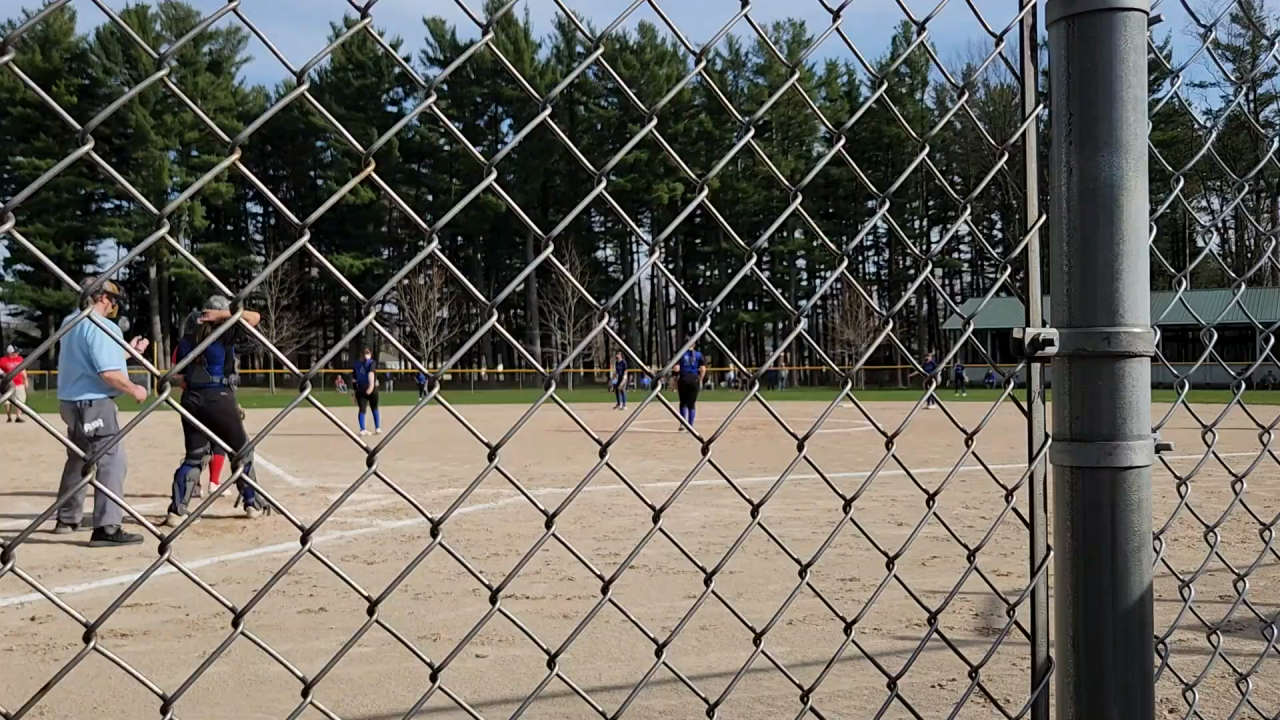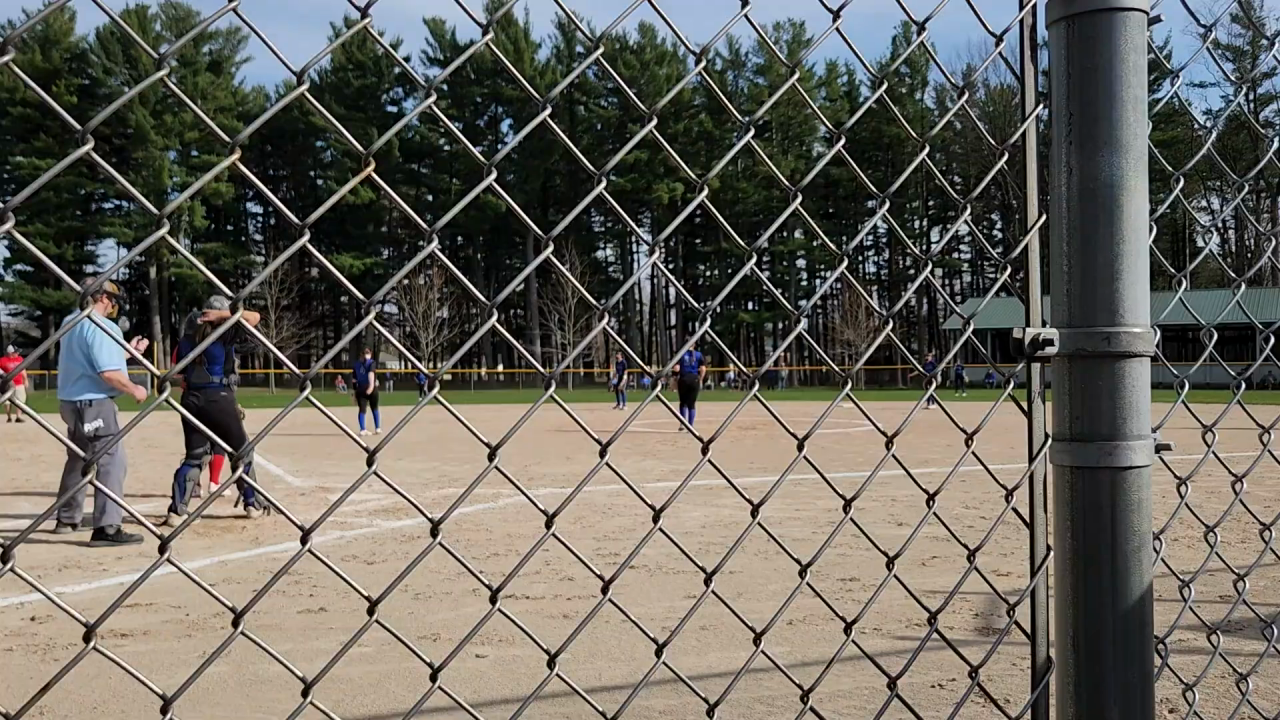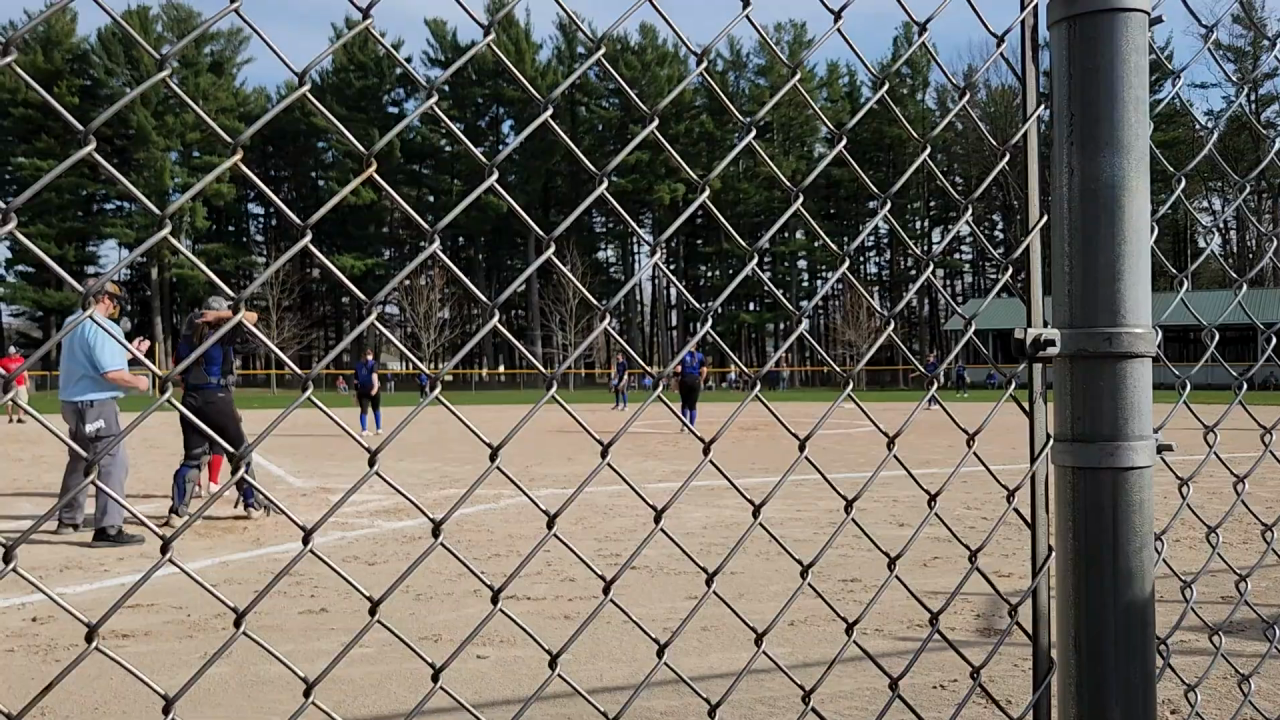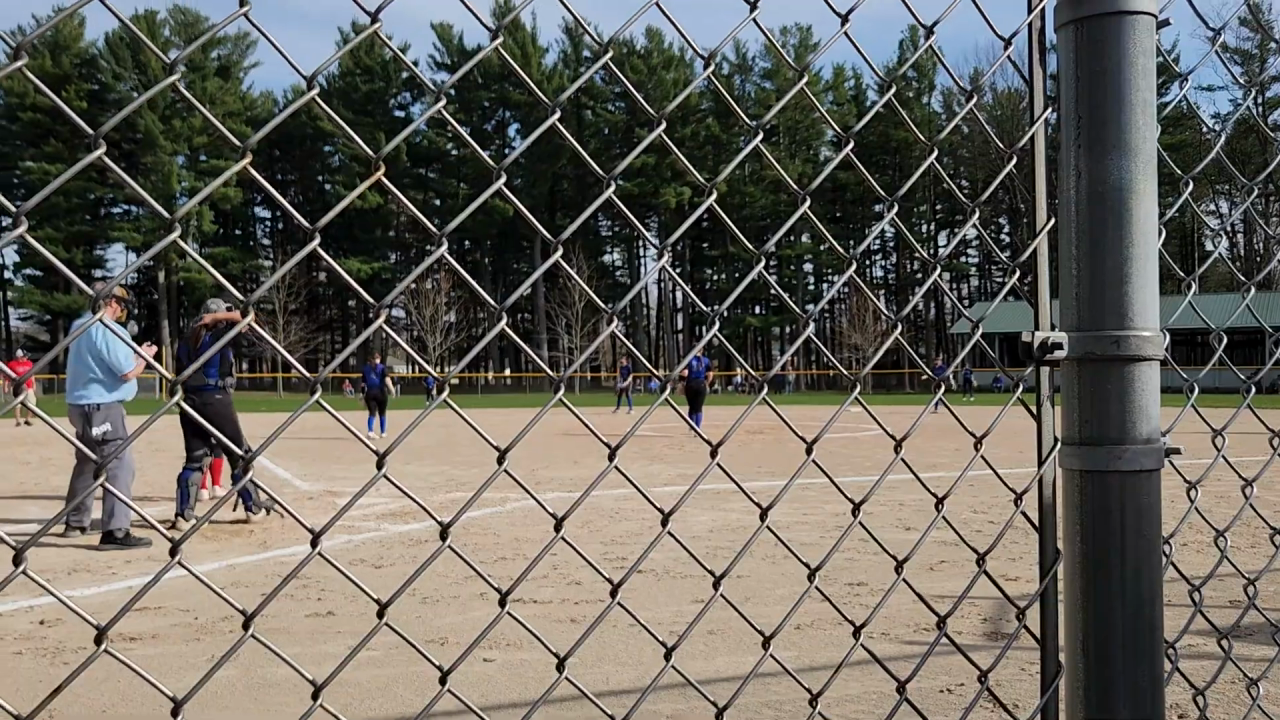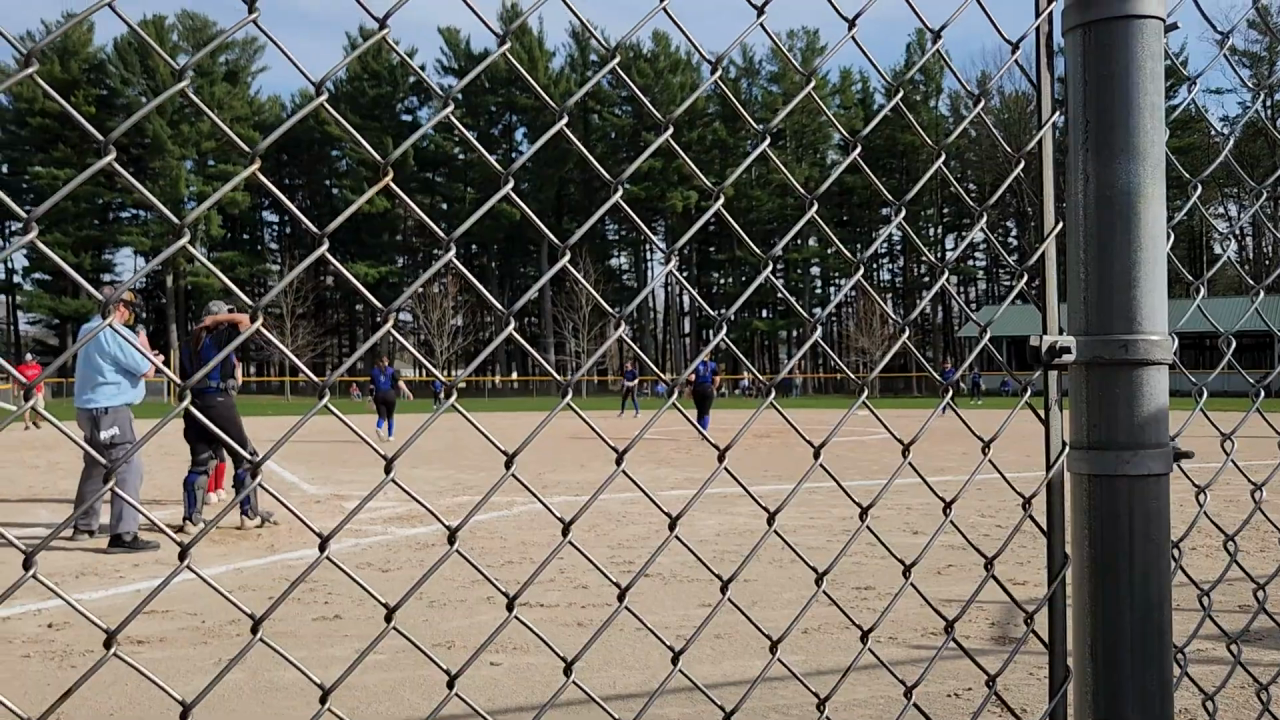
dt=0.1s
person 1, frame 1
left shoulder: (71, 323)
right shoulder: (100, 325)
right elbow: (108, 372)
left wrist: (130, 350)
right wrist: (134, 389)
left hip: (72, 402)
right hip: (93, 403)
left knee: (78, 460)
right knee: (112, 461)
left ankle: (67, 518)
right ankle: (106, 528)
person 1, frame 2
left shoulder: (71, 323)
right shoulder: (100, 325)
right elbow: (108, 372)
left wrist: (130, 350)
right wrist: (133, 389)
left hip: (72, 402)
right hip: (94, 403)
left knee: (78, 460)
right knee: (112, 461)
left ankle: (67, 518)
right ankle: (106, 529)
person 1, frame 3
left shoulder: (72, 324)
right shoulder: (101, 326)
right elbow: (111, 373)
left wrist: (130, 352)
right wrist: (137, 382)
left hip: (74, 402)
right hip: (95, 404)
left knee: (80, 461)
right knee: (113, 462)
left ankle: (68, 519)
right ankle: (107, 529)
person 1, frame 4
left shoulder: (80, 326)
right shoulder: (107, 329)
right elbow: (128, 373)
left wrist: (138, 355)
right wrist: (143, 359)
left hip: (81, 405)
right hip: (102, 407)
left knee: (87, 464)
right knee: (120, 465)
left ankle: (76, 522)
right ankle: (115, 532)
person 1, frame 5
left shoulder: (87, 330)
right shoulder: (116, 333)
right elbow: (148, 371)
left wrist: (146, 359)
right wrist: (144, 347)
left hip: (89, 409)
right hip: (110, 411)
left knee: (95, 467)
right knee: (128, 468)
left ankle: (84, 525)
right ankle: (123, 535)
person 2, frame 1
left shoulder: (187, 339)
right shoulder: (223, 335)
left elbow: (181, 374)
right elbow: (254, 317)
right wrist: (221, 316)
left hip: (191, 399)
right hip: (219, 398)
left knee: (194, 456)
right knee: (241, 451)
left ankle: (176, 512)
right ankle: (252, 505)
person 2, frame 2
left shoulder: (187, 340)
right shoulder: (223, 335)
left elbow: (181, 373)
right elbow: (254, 317)
right wrist: (222, 316)
left hip: (191, 399)
right hip: (219, 398)
left knee: (194, 456)
right knee: (241, 451)
left ankle: (176, 512)
right ankle: (252, 504)
person 2, frame 3
left shoulder: (185, 340)
right shoulder: (222, 336)
left elbow: (181, 373)
right elbow: (251, 317)
right wrist: (218, 316)
left hip: (190, 400)
right hip: (218, 399)
left knee: (192, 457)
right knee: (239, 452)
left ankle: (177, 513)
right ankle: (253, 506)
person 2, frame 4
left shoulder: (185, 343)
right shoulder: (218, 336)
left elbow: (180, 376)
right wrist: (216, 318)
left hip: (191, 402)
right hip: (216, 401)
left knee: (194, 460)
right knee: (240, 454)
left ankle: (183, 517)
right ankle: (254, 508)
person 2, frame 5
left shoulder: (188, 346)
right shoulder: (221, 338)
left elbow: (185, 381)
right elbow: (247, 319)
right wrist: (218, 319)
left hip: (195, 407)
right hip: (219, 404)
left knee: (200, 463)
right knee: (244, 457)
left ankle: (192, 520)
right ankle: (250, 514)
